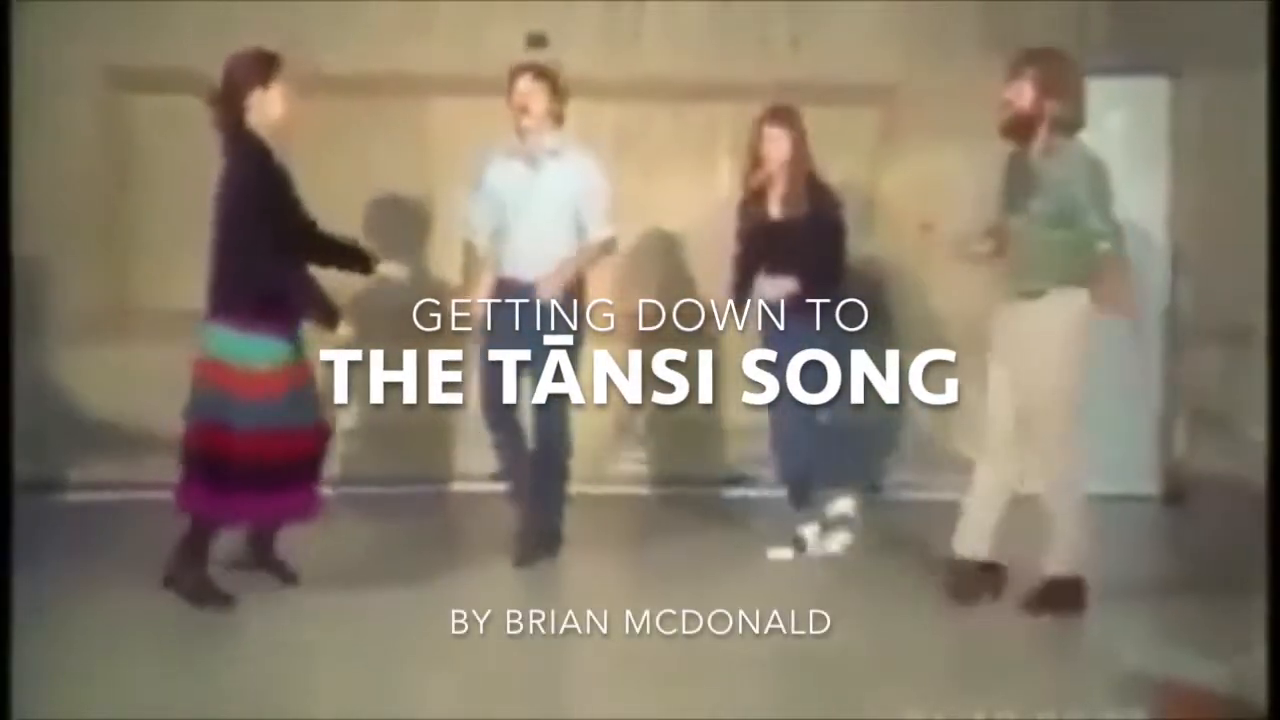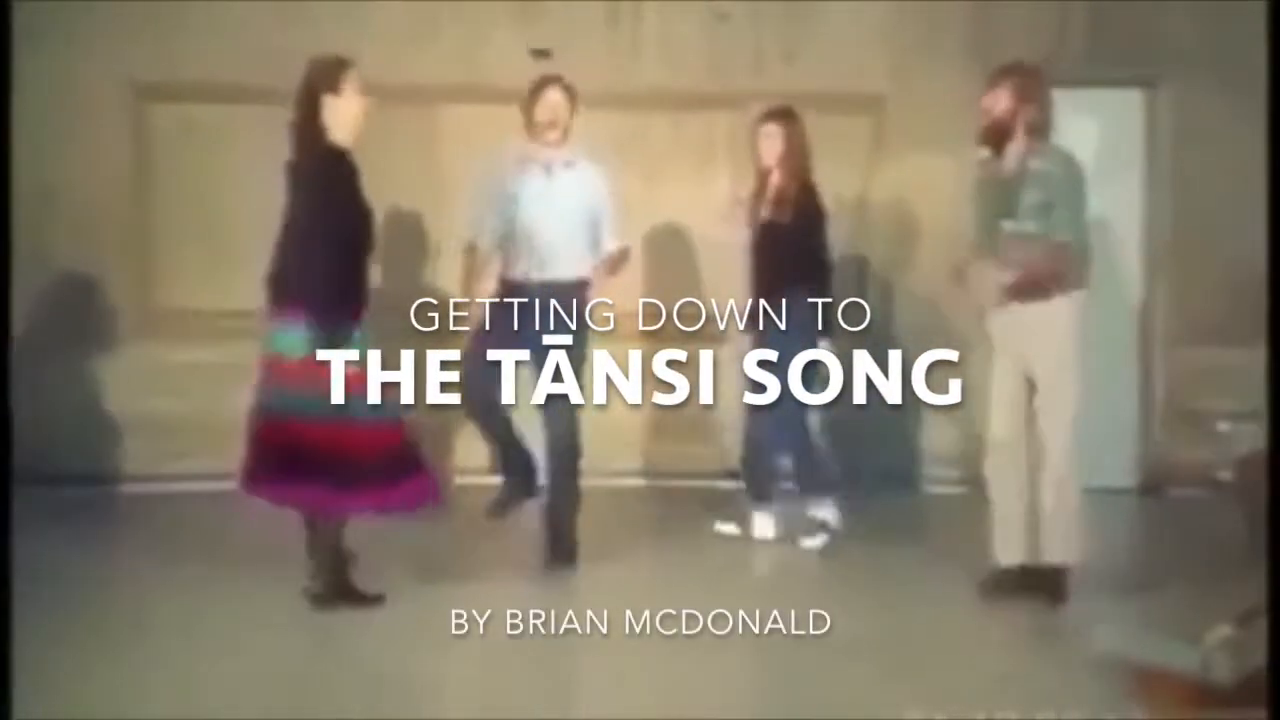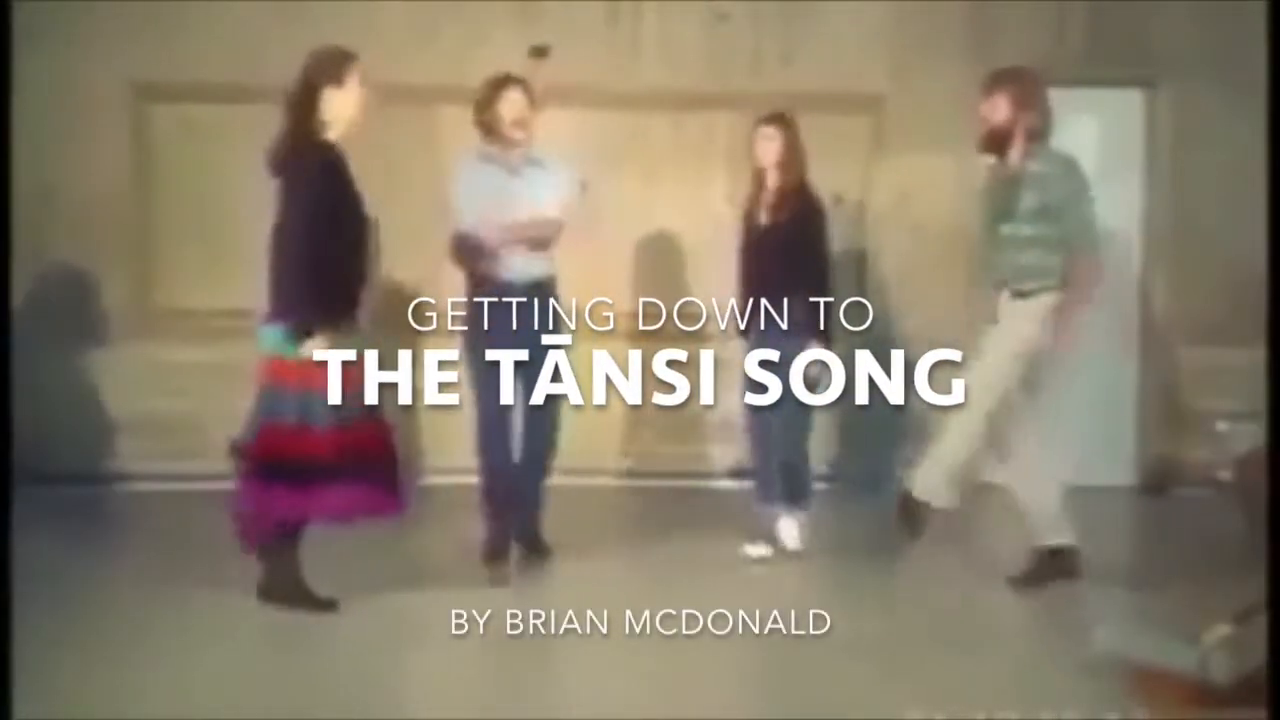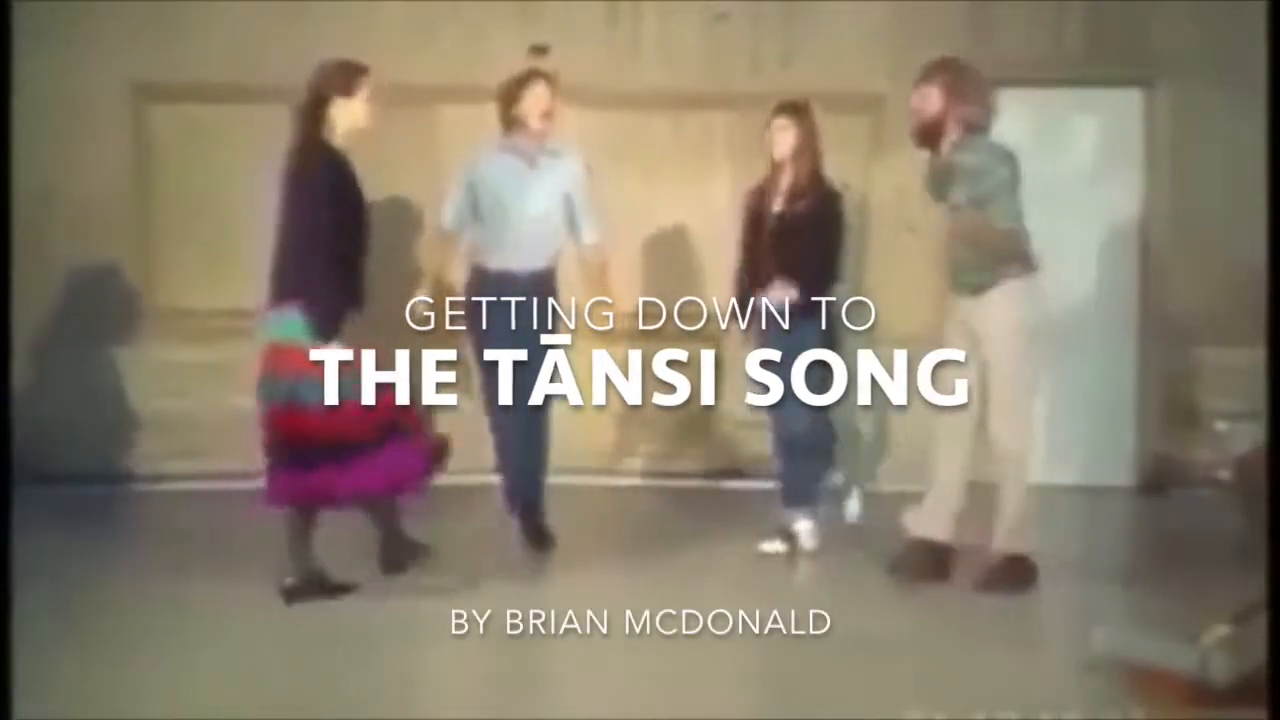
dt=0.7s
person 1, frame 1
left shoulder: (255, 163)
right shoulder: (250, 166)
left elbow: (299, 237)
right elbow: (267, 258)
left wrist: (369, 263)
right wrist: (326, 313)
left hip: (263, 327)
right hip: (249, 330)
left knee: (294, 438)
right knee: (245, 448)
left ankle: (259, 544)
right ankle: (188, 562)
person 1, frame 2
left shoulder: (317, 165)
right shoulder: (330, 166)
right elbow: (321, 257)
right wrist: (330, 337)
left hip: (304, 324)
right hip: (319, 330)
left knee: (315, 447)
right knee: (339, 448)
left ankle: (326, 560)
right ankle: (329, 574)
person 1, frame 3
left shoulder: (313, 157)
right shoulder: (316, 159)
right elbow: (296, 245)
left wrist: (324, 318)
right wrist: (307, 327)
left hip: (311, 322)
right hip: (307, 330)
left knee: (311, 446)
right knee: (317, 447)
right ankle: (282, 572)
person 1, frame 4
left shoulder: (317, 163)
right shoulder: (324, 165)
right elbow: (317, 251)
right wrist: (328, 332)
left hip: (304, 322)
right hip: (310, 323)
left knee: (312, 445)
right knee: (356, 432)
left ankle: (301, 567)
right ankle: (389, 538)
person 2, frame 1
left shoulder: (1078, 168)
right shoulder: (1020, 159)
left elbow: (1109, 254)
left wrist: (1128, 323)
right wrist: (991, 243)
left hip: (1057, 311)
right hip: (1016, 307)
left knee: (1051, 443)
right knee: (1002, 434)
left ankle: (1065, 574)
right ankle: (974, 555)
person 2, frame 2
left shoulder: (1059, 170)
right shoulder: (989, 172)
left elbow: (1068, 255)
left wrist: (1009, 273)
right wrist: (981, 271)
left hip: (1052, 314)
right hip: (1005, 315)
left knee: (1054, 441)
right knee: (1001, 440)
left ankle: (1053, 563)
right ankle: (1012, 559)
person 2, frame 3
left shoulder: (1057, 171)
right shoulder: (998, 175)
left elbow: (1086, 257)
left wrist: (1060, 322)
right wrist: (995, 308)
left hip: (1046, 310)
right hip: (1014, 307)
left knee: (977, 391)
left ankle: (926, 491)
right ankle: (1054, 547)
person 2, frame 4
left shoulder: (991, 161)
right shoulder: (941, 164)
left elbow: (1011, 239)
left wrist: (974, 231)
left hip: (1003, 299)
right hip: (965, 300)
left knee: (1007, 430)
right knee: (954, 421)
left ankle: (1014, 554)
right ankle: (932, 539)
person 3, frame 1
left shoulder: (580, 165)
right shoulder: (497, 167)
left elbow: (602, 238)
right elbow: (483, 237)
left wrist: (567, 269)
right wrist: (481, 283)
left hip: (556, 299)
right hip: (509, 295)
left knee: (551, 410)
right knee: (498, 403)
left ankle: (546, 524)
right ankle: (533, 509)
person 3, frame 2
left shoulder: (590, 178)
right shoulder: (508, 175)
left elbow: (614, 246)
right elbow: (487, 245)
left wrist: (600, 270)
right wrist: (477, 302)
left hip: (563, 301)
right hip: (514, 296)
left knee: (559, 412)
right knee: (477, 385)
left ankle: (561, 529)
right ankle: (519, 472)
person 3, frame 3
left shoulder: (552, 172)
right shoulder: (469, 173)
left elbow: (550, 229)
right elbow: (463, 244)
left wrist: (507, 230)
right wrist: (481, 256)
left hip: (538, 298)
right hip: (490, 300)
left knee: (543, 415)
right knee: (494, 417)
left ankle: (527, 519)
right ankle: (500, 527)
person 3, frame 4
left shoulder: (568, 165)
right shoulder: (482, 165)
left elbow: (586, 234)
right elbow: (451, 228)
left wrist: (602, 295)
right wrist: (429, 282)
left hip: (539, 289)
right hip: (491, 289)
left knee: (535, 405)
right knee: (503, 401)
left ankle: (530, 511)
right ankle: (521, 507)
person 4, frame 1
left shoulder: (818, 199)
right shoulder: (754, 202)
left elbow: (833, 267)
right elbow: (747, 261)
left wrist: (794, 285)
right wrist: (744, 298)
left hip: (817, 321)
right hip: (778, 323)
left knee: (814, 419)
right knee: (785, 427)
left ankle: (838, 507)
right ankle: (808, 525)
person 4, frame 2
left shoulder: (804, 202)
right shoulder: (762, 199)
left elbow: (819, 272)
left wrist: (820, 332)
right wrist: (759, 314)
left hip: (795, 319)
right hip: (772, 318)
left knee: (780, 418)
right knee: (767, 416)
left ankle: (821, 510)
right ankle: (766, 513)
person 4, frame 3
left shoulder: (803, 205)
right shoulder: (756, 206)
left elbow: (817, 275)
left wrist: (817, 336)
right wrist: (747, 325)
left hip: (795, 330)
right hip: (764, 328)
left knee: (788, 427)
right knee: (762, 427)
left ankle: (792, 516)
right ankle: (777, 521)
person 4, frame 4
left shoulder: (823, 199)
right shoulder: (761, 196)
left elbow: (826, 265)
right elbow: (750, 258)
left wrist: (794, 289)
right wrist: (746, 306)
left hip: (807, 321)
right hip: (773, 322)
left knee: (805, 421)
right knee: (786, 423)
right ankle: (800, 521)
